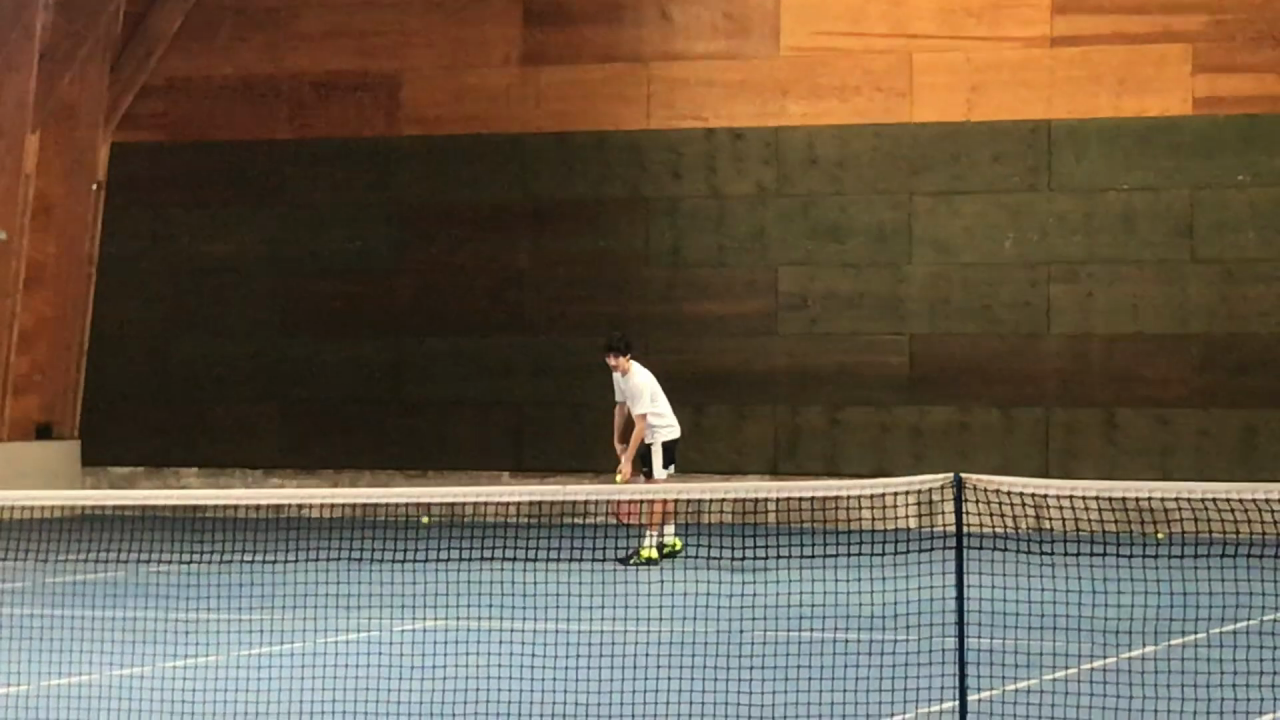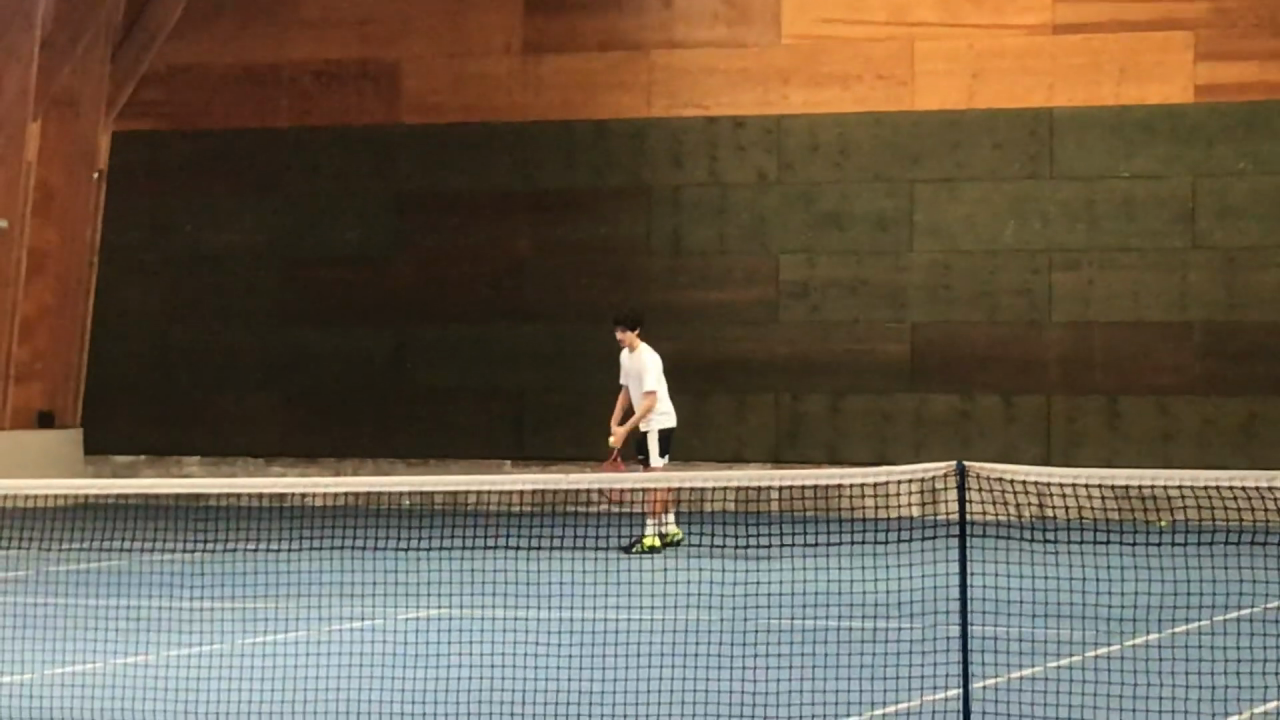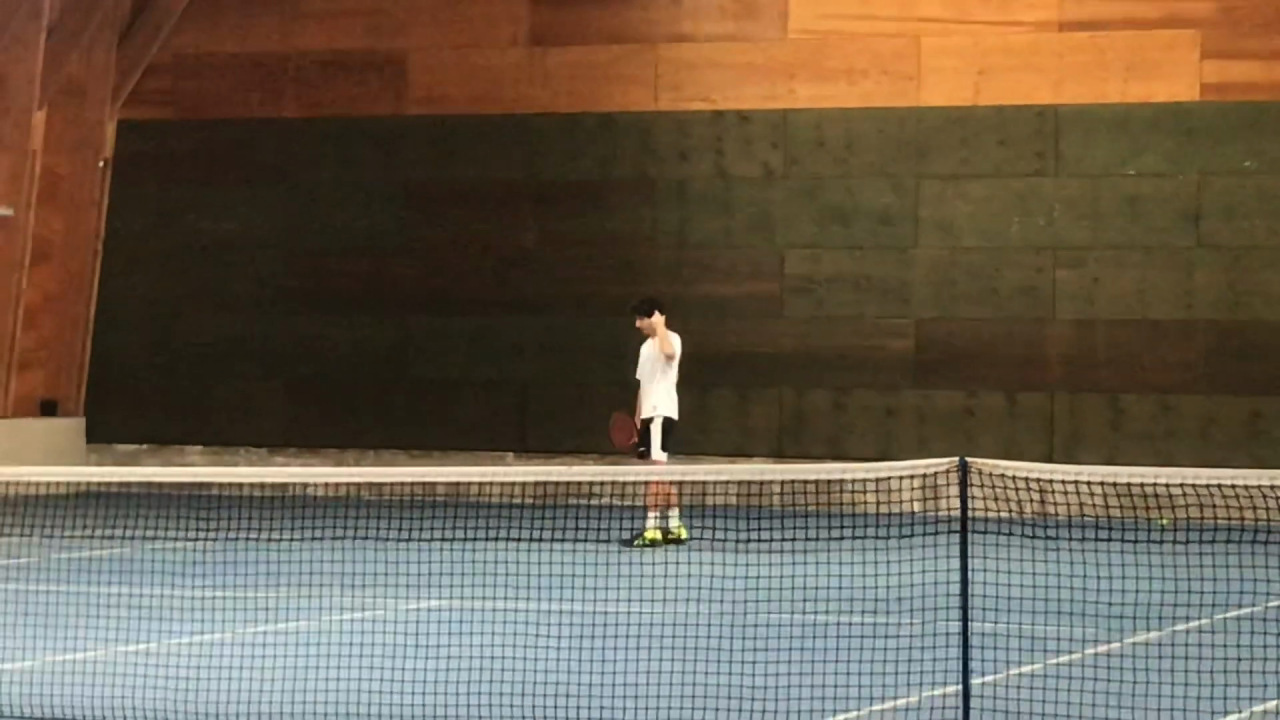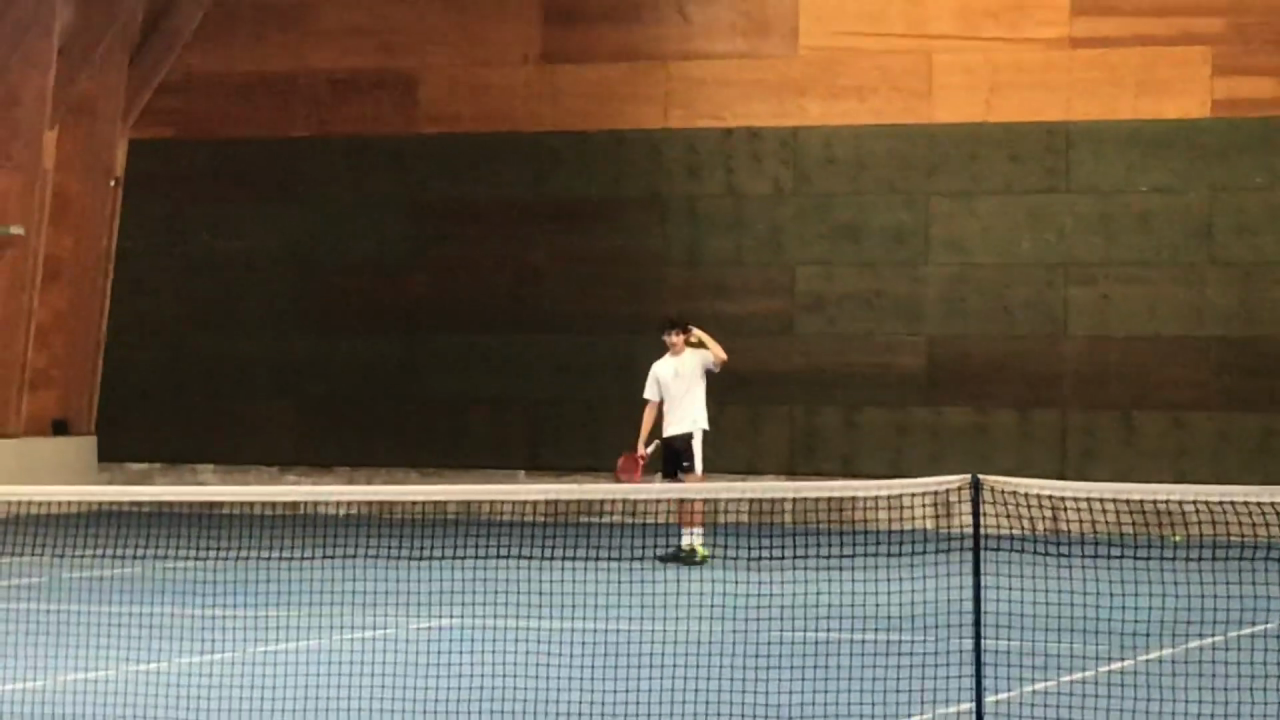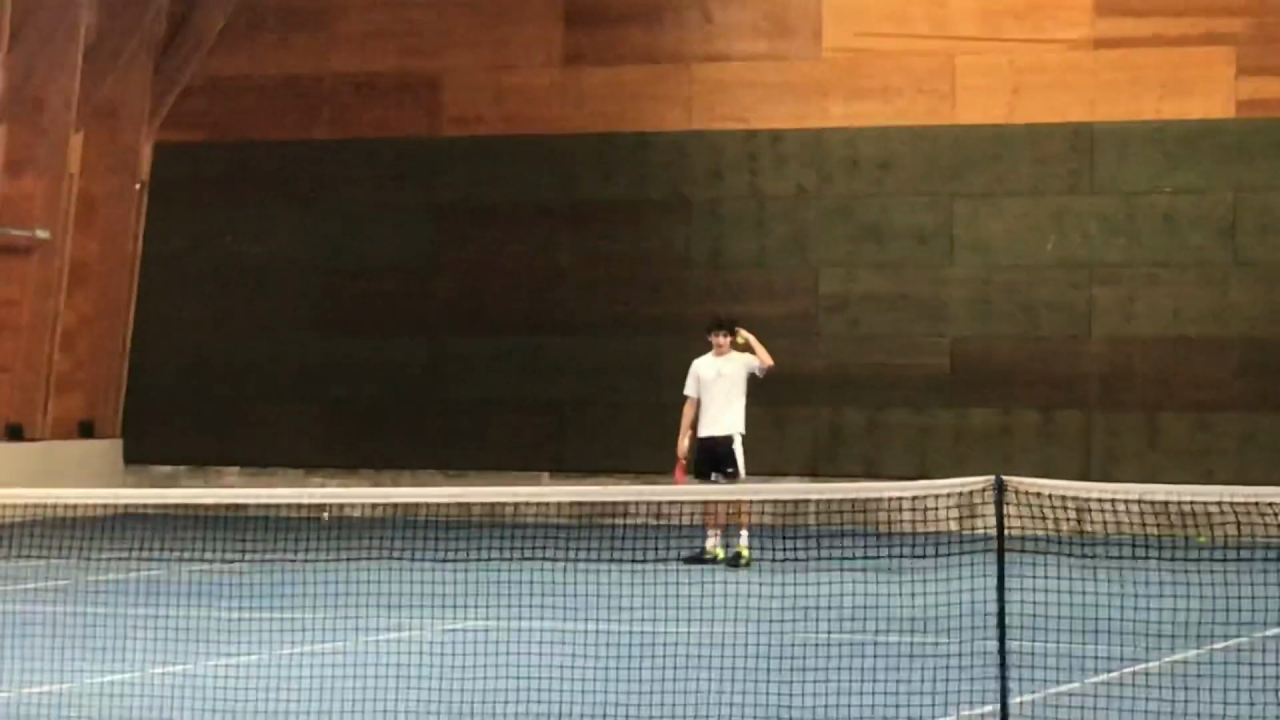
dt=0.5s
person 1, frame 1
left shoulder: (639, 380)
right shoulder: (618, 375)
left elbow: (640, 424)
right elbow: (620, 406)
left wrist: (628, 460)
right wrist: (617, 440)
left hip: (662, 434)
right hip: (657, 434)
left ankle: (649, 549)
right ankle: (670, 541)
person 1, frame 2
left shoulder: (648, 358)
right shoulder: (625, 355)
left elbow: (650, 402)
right elbow: (626, 391)
left wrist: (626, 429)
right wrist: (614, 422)
left hip: (659, 423)
right hip: (648, 424)
left ankle: (651, 537)
right ankle: (670, 531)
person 1, frame 3
left shoulder: (669, 339)
right shoulder: (646, 346)
left elbow: (669, 353)
left wrist: (659, 326)
right wrist: (637, 417)
left hip: (662, 414)
right hip: (649, 414)
left ankle: (652, 531)
right ankle: (675, 527)
person 1, frame 4
left shoulder: (697, 358)
right shoulder: (658, 367)
left elbow: (721, 358)
right elbow: (652, 406)
left wrist: (701, 335)
right wrist: (641, 441)
left hip: (692, 430)
right hip: (669, 434)
left knee: (692, 485)
left ankle: (698, 545)
right ankle: (685, 544)
person 1, frame 5
left shoulder: (742, 360)
right shoulder: (699, 364)
left elbow: (767, 363)
right elbow: (691, 403)
left wrist: (749, 337)
right wrist: (682, 438)
left hip: (730, 434)
right hip: (705, 436)
left ankle: (743, 548)
right ankle: (712, 547)
